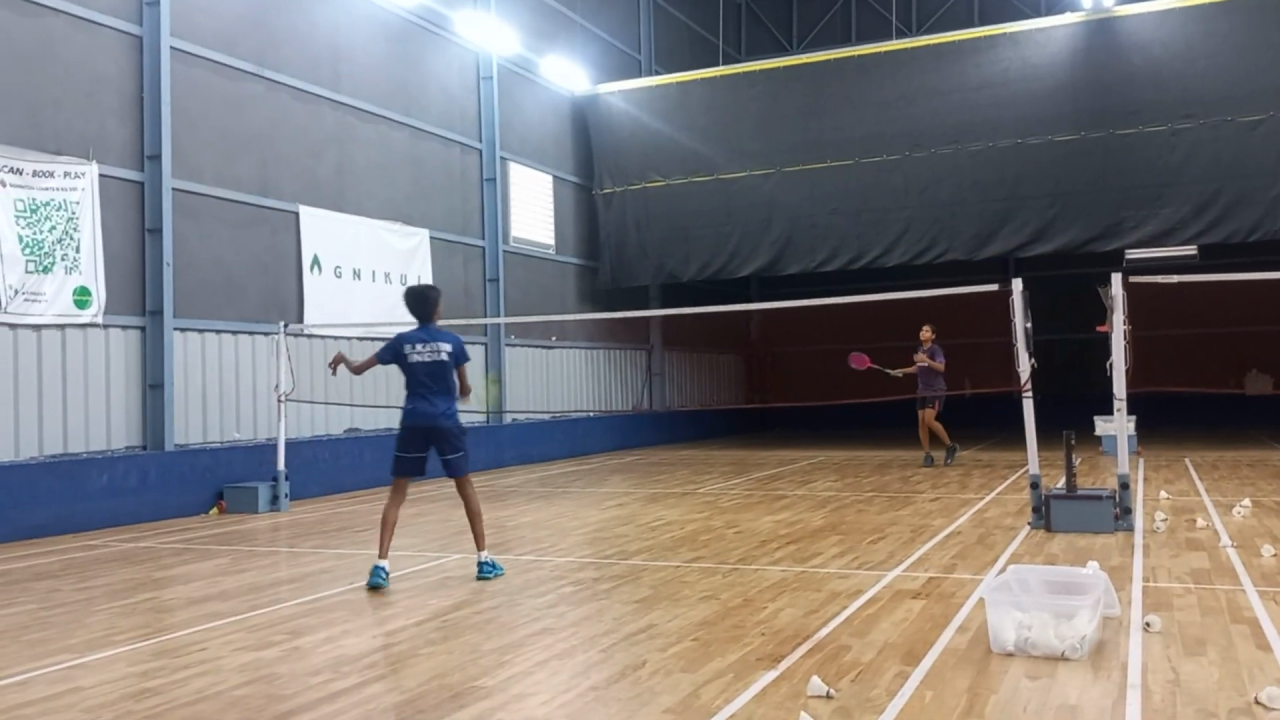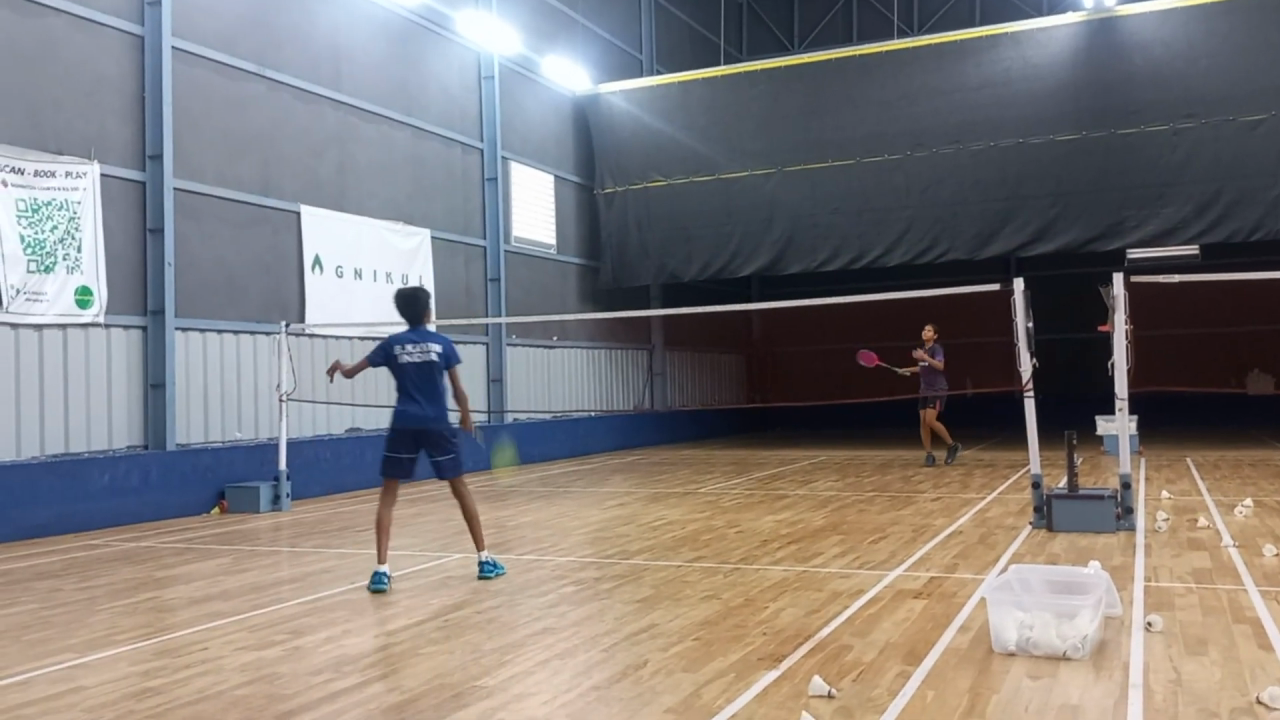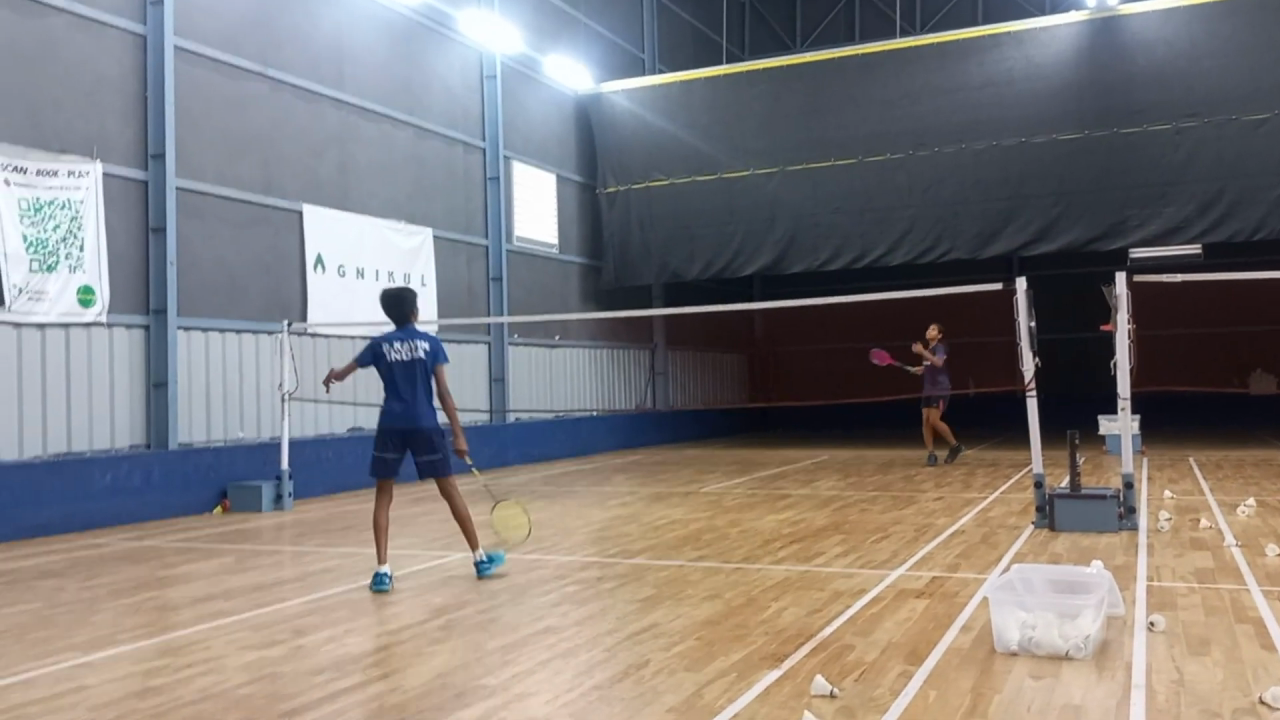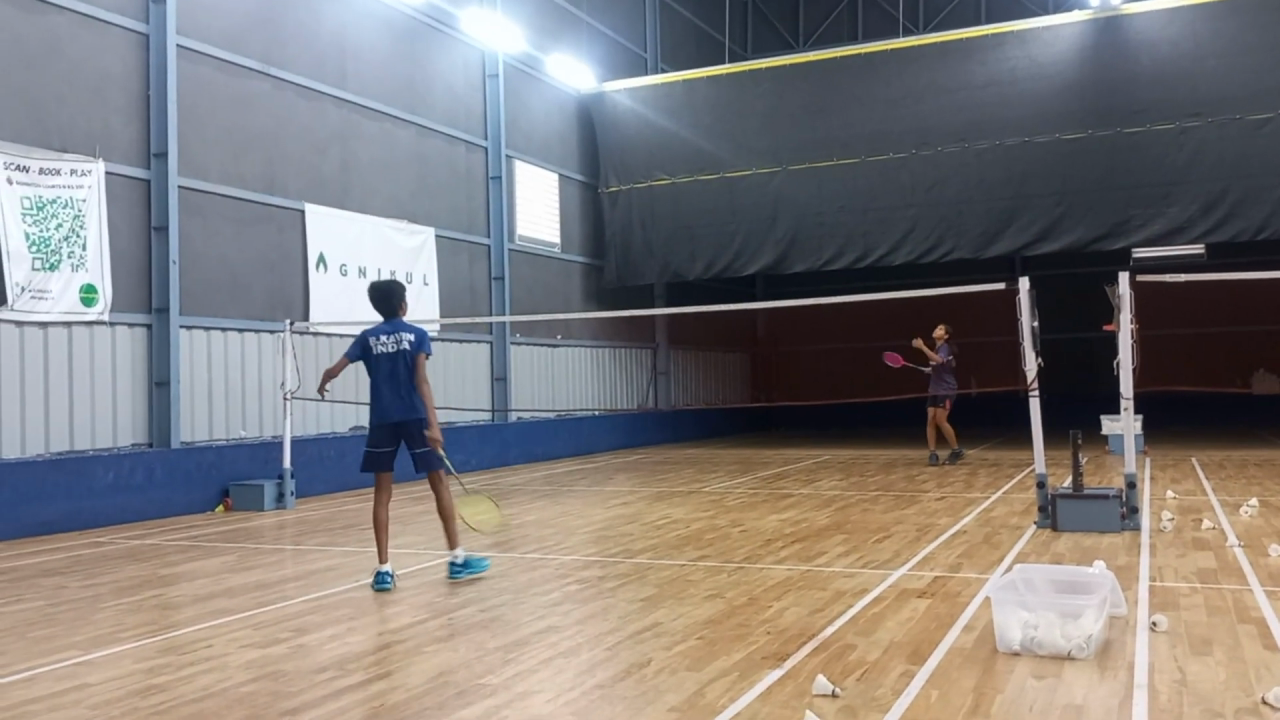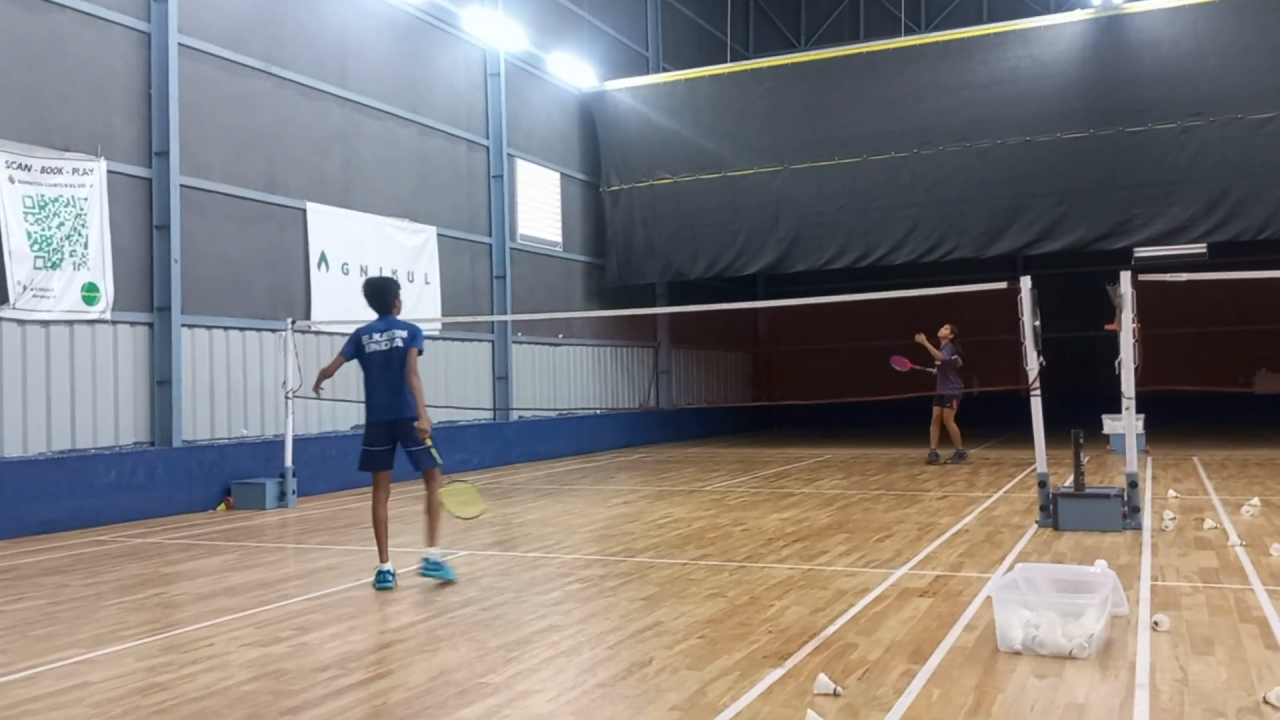
dt=0.1s
person 1, frame 1
left shoulder: (401, 342)
right shoulder: (451, 342)
left elbow: (358, 369)
right elbow: (463, 388)
left wrist: (342, 359)
right wrist: (460, 396)
left hip: (413, 424)
right hip: (446, 422)
left knee: (397, 494)
right knee: (466, 489)
left ankle: (381, 565)
right ankle: (484, 560)
person 1, frame 2
left shoulder: (392, 344)
right shoulder: (443, 344)
left elbow: (351, 372)
right elbow: (458, 391)
left wrist: (338, 366)
right wrist: (466, 417)
left hip: (403, 426)
right hip: (435, 425)
left knee: (388, 495)
right knee: (460, 490)
left ankle: (381, 570)
right ankle: (484, 559)
person 1, frame 3
left shoulder: (379, 344)
right shoulder: (430, 343)
left elbow: (341, 376)
right elbow: (443, 391)
left wrist: (330, 376)
right wrist: (459, 434)
left hip: (389, 427)
right hip: (424, 426)
left knee: (383, 495)
right knee: (450, 490)
left ankle: (383, 571)
right ankle: (480, 556)
person 1, frame 4
left shoulder: (367, 337)
right shoulder: (417, 334)
left elbow: (333, 371)
right elbow: (421, 378)
left wrist: (323, 381)
right wrist: (433, 423)
left hip: (382, 420)
right hip: (414, 417)
left knee: (382, 492)
right knee: (439, 483)
left ankle: (383, 569)
right ankle: (457, 558)
person 1, frame 5
left shoulder: (361, 335)
right shoulder: (409, 331)
left elbow: (329, 370)
right elbow: (411, 372)
left wrist: (319, 381)
right wrist: (422, 414)
left hip: (377, 420)
right hip: (407, 416)
left knee: (381, 490)
right knee: (433, 479)
left ankle: (385, 569)
right ankle: (432, 555)
